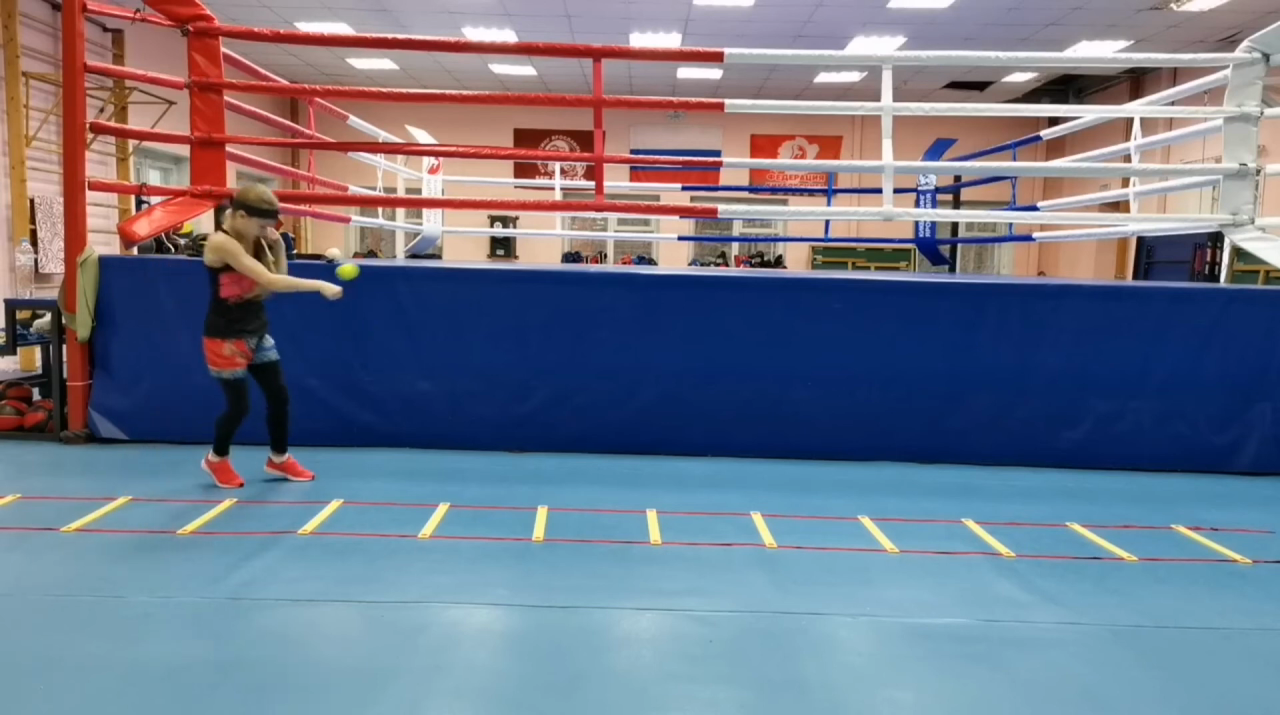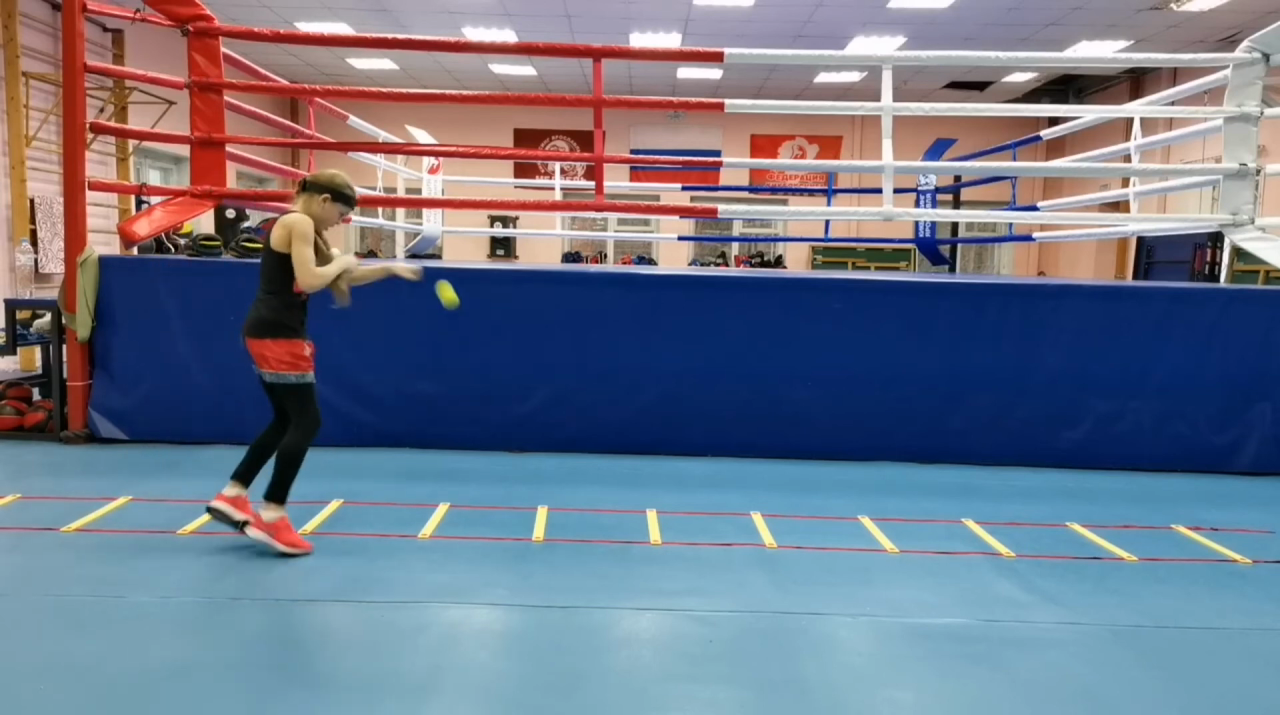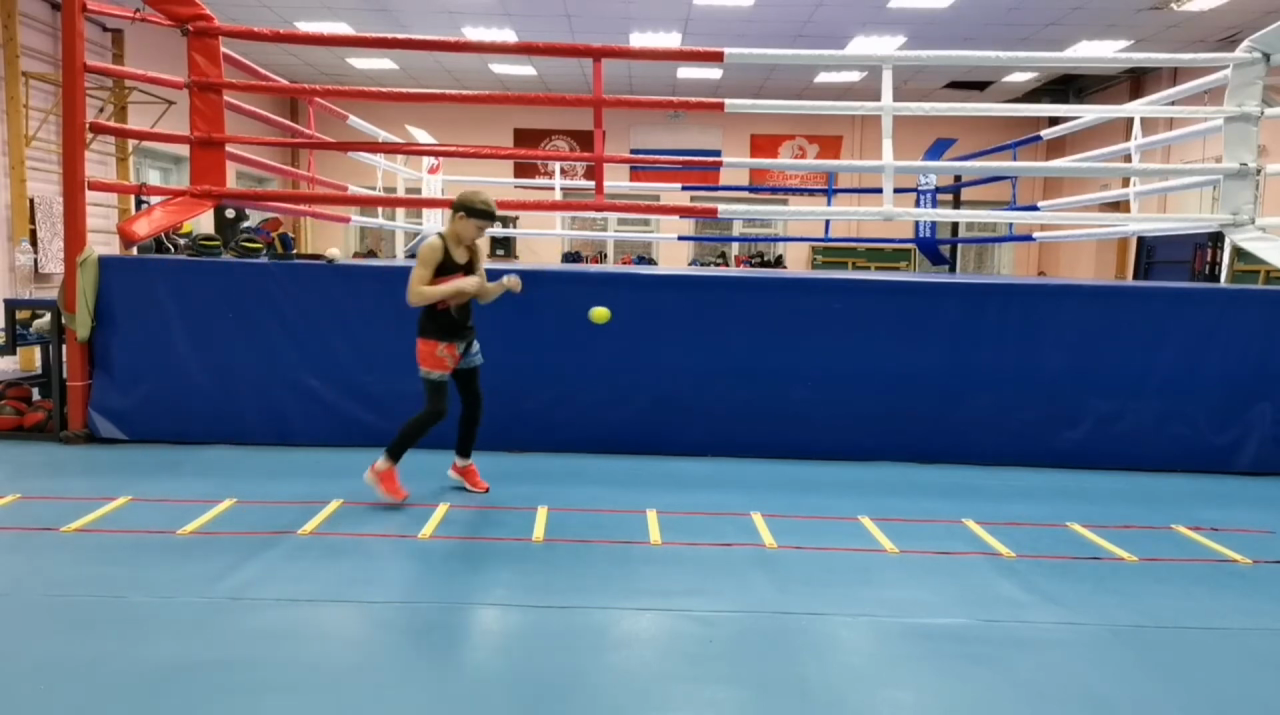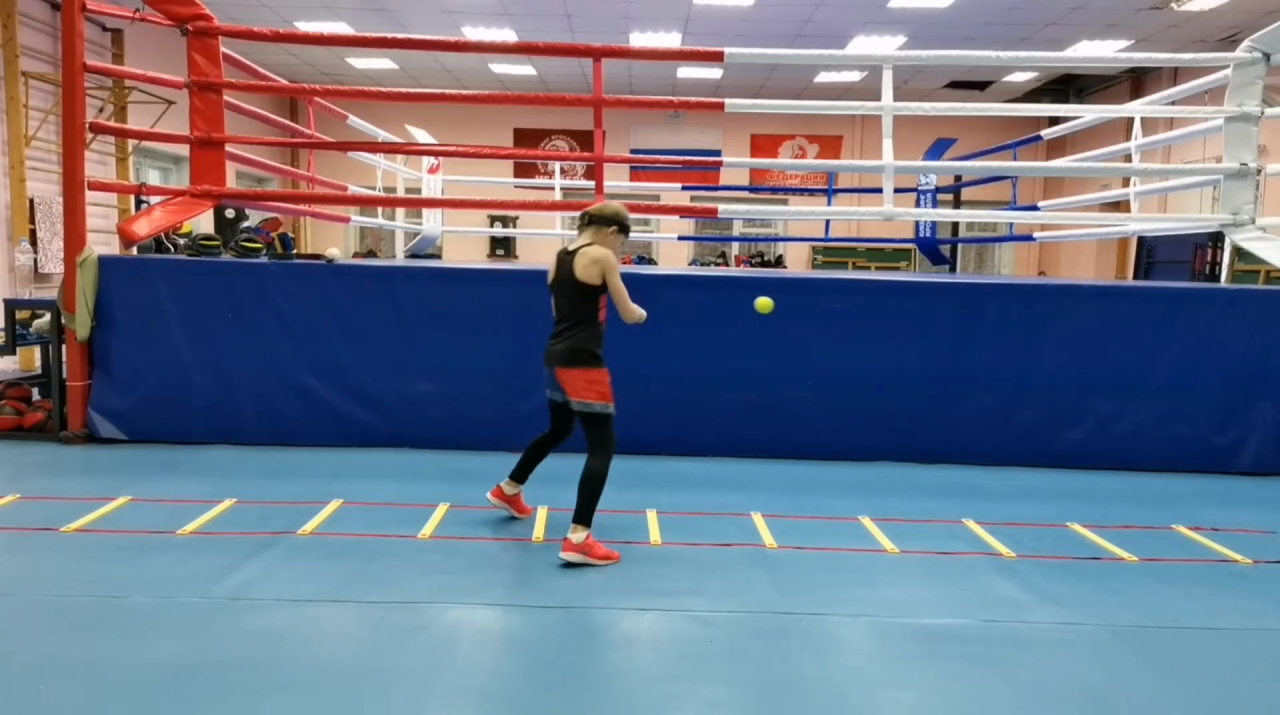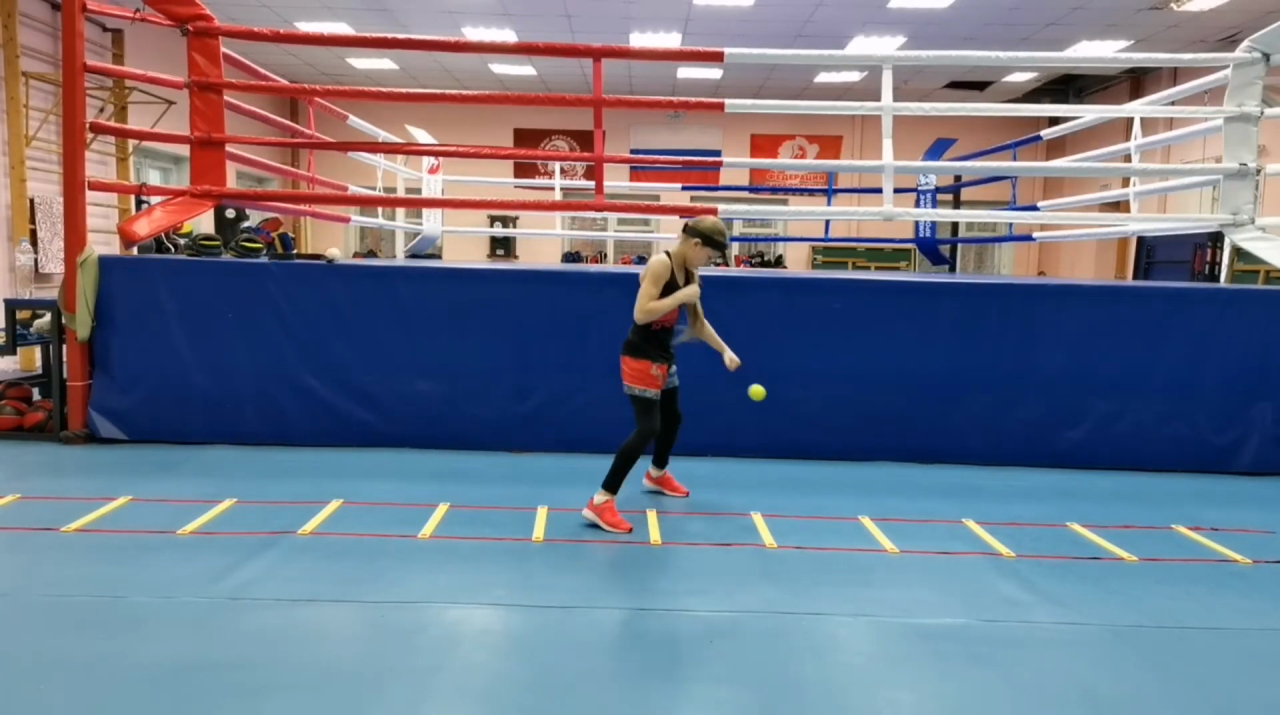
dt=1s
person 1, frame 1
left shoulder: (258, 240)
right shoulder: (221, 243)
left elbow: (275, 281)
right elbow: (270, 283)
left wrist: (278, 250)
right wrist: (319, 286)
left hip: (256, 332)
right hip: (224, 336)
left knee: (279, 395)
right knee: (239, 405)
left ankle: (279, 459)
right ankle: (216, 459)
person 1, frame 2
left shoulder: (298, 228)
right shoulder: (299, 224)
left elbow: (347, 278)
right elbow: (309, 282)
left wrist: (392, 269)
right wrist: (341, 263)
left hip: (266, 333)
right hip: (281, 335)
left knee: (286, 420)
right knee: (306, 423)
left ankle: (232, 494)
right ankle: (271, 516)
person 1, frame 3
left shoulder: (472, 250)
right shoulder: (434, 246)
left elbow: (482, 295)
right elbow: (414, 297)
left wrist: (504, 284)
right wrist: (459, 284)
left hip: (464, 338)
right hip: (436, 339)
left knee: (474, 402)
right knee: (436, 409)
left ankle: (463, 464)
right ankle: (384, 467)
person 1, frame 4
left shoulder: (560, 258)
right shoulder: (601, 257)
right elbow: (627, 314)
right wrist: (641, 313)
left hip: (558, 357)
right hip: (583, 362)
left knee: (559, 431)
right knee: (602, 446)
left ankle: (507, 490)
right ankle: (577, 538)
person 1, frame 5
left shoulder: (689, 275)
right shoulder: (660, 264)
left elbow: (698, 323)
right elbow: (640, 314)
left wrist: (725, 350)
right wrist: (681, 296)
left hip: (663, 358)
right hip: (640, 357)
left knee: (672, 421)
right knee: (648, 428)
left ankle: (658, 473)
right ankle: (601, 500)
